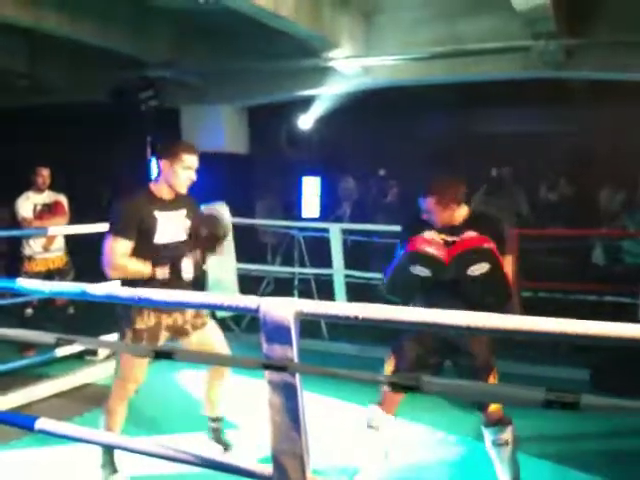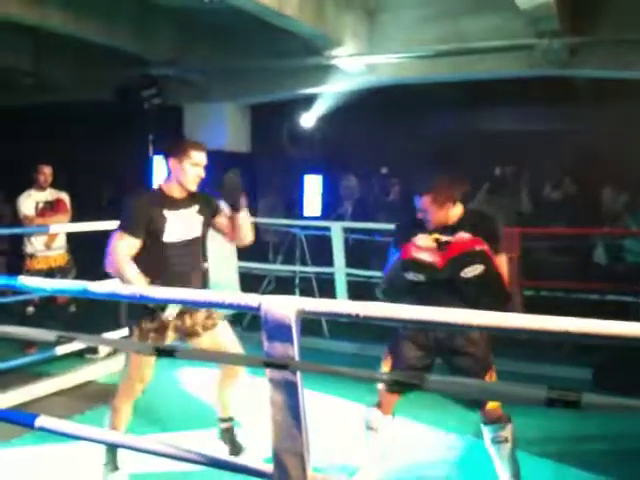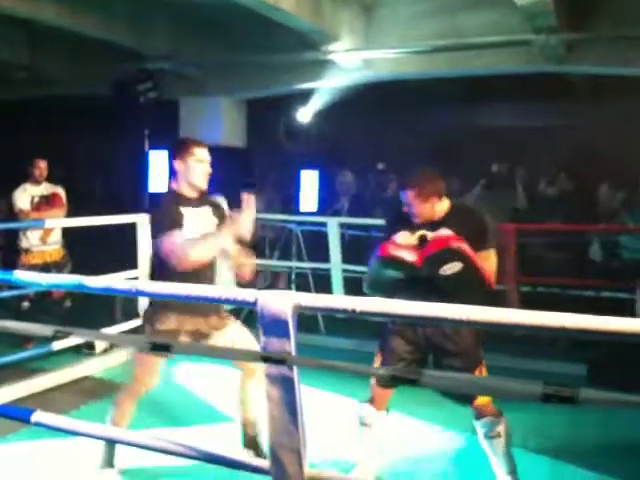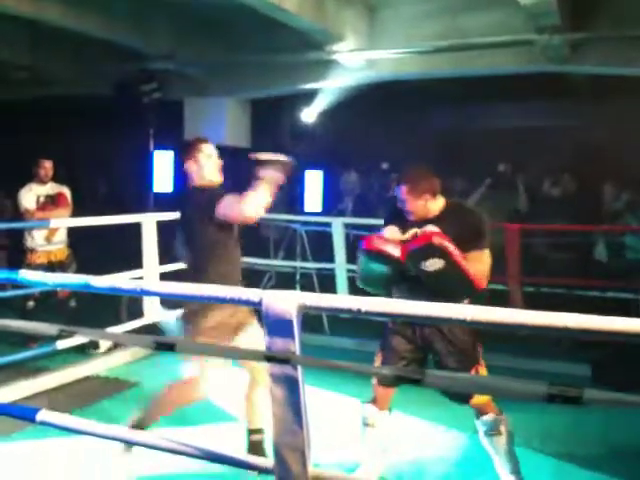
dt=0.1s
person 1, frame 1
left shoulder: (188, 205)
right shoulder: (133, 207)
left elbow: (205, 243)
right elbow: (113, 262)
left wrist: (211, 238)
right wrist: (166, 271)
left hip: (184, 303)
right hip: (147, 310)
left knee: (222, 358)
right knee: (127, 385)
left ankle: (214, 426)
person 1, frame 2
left shoulder: (202, 202)
right shoulder: (143, 206)
left elbow: (243, 238)
right elbow: (115, 260)
left wrist: (238, 203)
left hip: (195, 304)
right hip: (154, 310)
left knee: (235, 359)
right knee: (134, 384)
left ankle: (227, 430)
person 1, frame 3
left shoulder: (208, 204)
right shoulder: (165, 207)
left elbow: (240, 235)
right elbow: (182, 257)
left wrist: (246, 207)
right wrist: (226, 237)
left hip: (207, 307)
right hip: (170, 312)
left knee: (255, 361)
right knee: (140, 386)
left ankle: (251, 441)
right ankle: (108, 453)
person 1, frame 4
left shoulder: (217, 196)
right shoulder: (201, 197)
right elbow: (248, 212)
right wrist: (269, 178)
left hip: (230, 301)
right hip: (209, 307)
left knee: (263, 371)
right knee: (199, 386)
left ankle: (257, 449)
right ankle: (137, 429)
person 2, frame 1
left shoulder: (488, 227)
right shoulder: (416, 227)
left elbow: (505, 281)
right elbow: (395, 280)
left wrist: (486, 256)
right wrist: (416, 255)
left hip: (468, 329)
right hip: (422, 326)
left knee: (491, 407)
right knee: (388, 397)
person 2, frame 2
left shoulder: (483, 225)
right shoulder: (411, 228)
left elbow: (501, 281)
right elbow: (390, 283)
left wrist: (481, 259)
right wrist: (411, 260)
left hip: (464, 328)
right hip: (417, 325)
left knee: (490, 406)
right knee: (385, 397)
person 2, frame 3
left shoulder: (471, 221)
left elbow: (488, 278)
right elbow: (380, 277)
left wrist: (464, 252)
right wrist: (395, 254)
left hip: (451, 323)
right hip: (406, 320)
left knee: (481, 401)
right knee: (377, 393)
person 2, frame 4
left shoulder: (467, 220)
right shoulder: (396, 218)
left elbow: (479, 279)
right elbow: (375, 274)
left wrist: (447, 251)
right wrist: (382, 247)
left hip: (449, 322)
right hip: (405, 319)
left knee: (481, 400)
right knee: (380, 393)
person 3, frame 1
left shoulder: (59, 198)
right shoulder: (23, 200)
left elbow: (63, 219)
right elbow: (27, 225)
left wrist: (38, 222)
right wrist: (52, 222)
left hip: (57, 255)
right hip: (33, 257)
left knee: (63, 296)
right ankle: (28, 341)
person 3, frame 2
left shoulder: (61, 196)
right shoulder: (25, 198)
left elbow: (65, 217)
right elbow: (28, 223)
left wrist: (40, 220)
right wrist: (54, 219)
left hip: (59, 253)
right hip: (35, 255)
left knee: (64, 295)
right knee: (32, 296)
person 3, frame 3
left shoulder: (57, 190)
right shoulder: (20, 192)
left elbow: (61, 212)
right elbow: (24, 217)
left wrist: (35, 214)
right wrist: (49, 214)
left hip: (55, 249)
right hip: (30, 251)
left knee: (60, 289)
person 3, frame 4
left shoulder: (62, 190)
right shoulder: (26, 192)
left elbow: (66, 212)
right elbow: (29, 217)
left wrist: (41, 214)
right wrist: (55, 214)
left hip: (60, 248)
right hip: (36, 251)
left knee: (65, 289)
